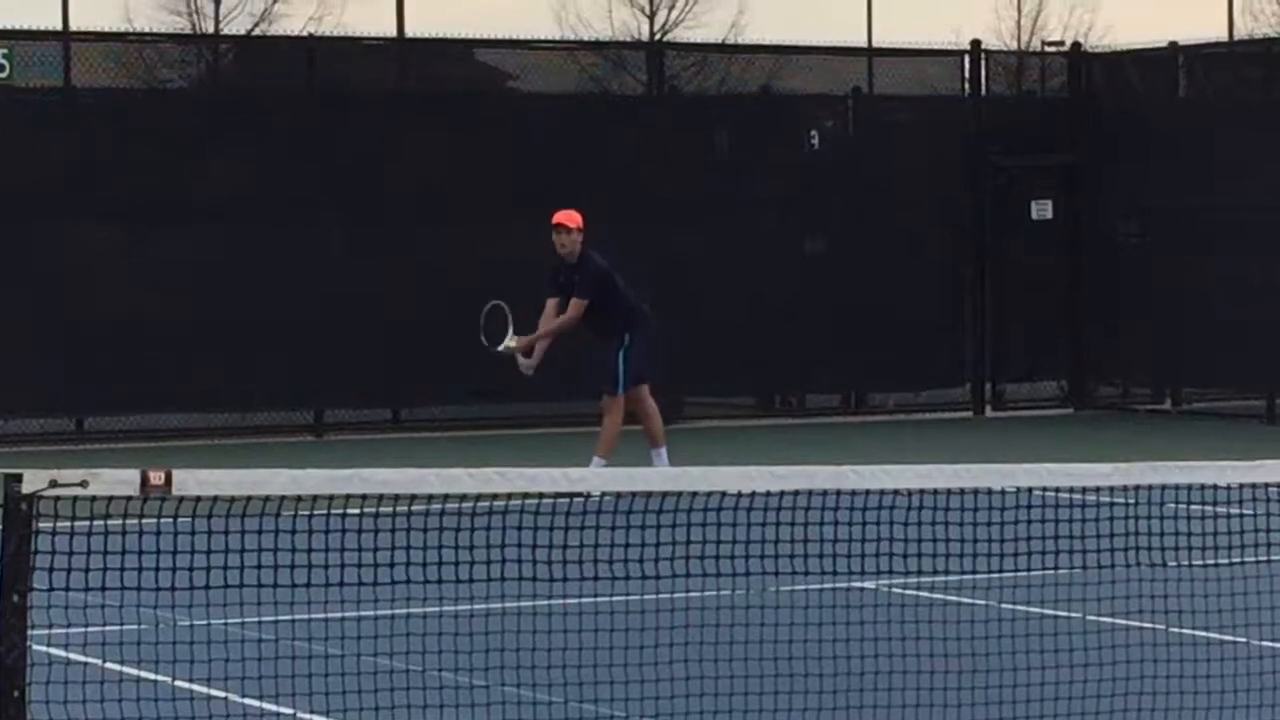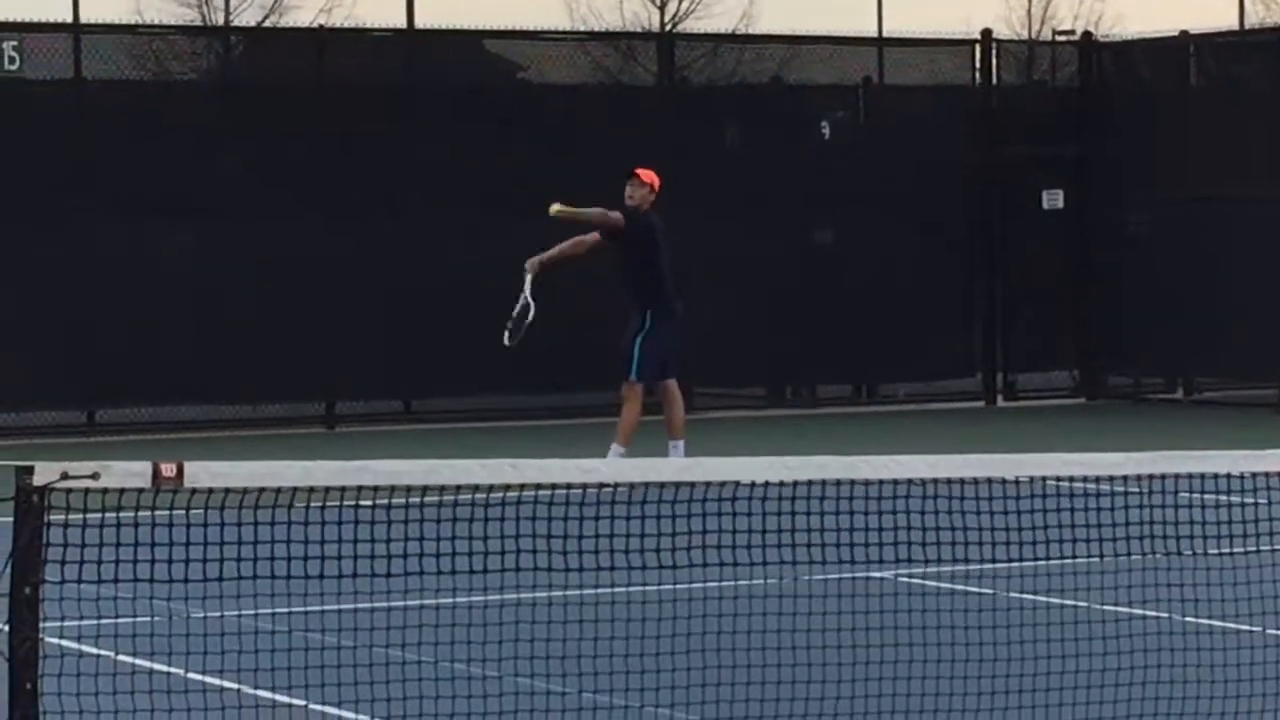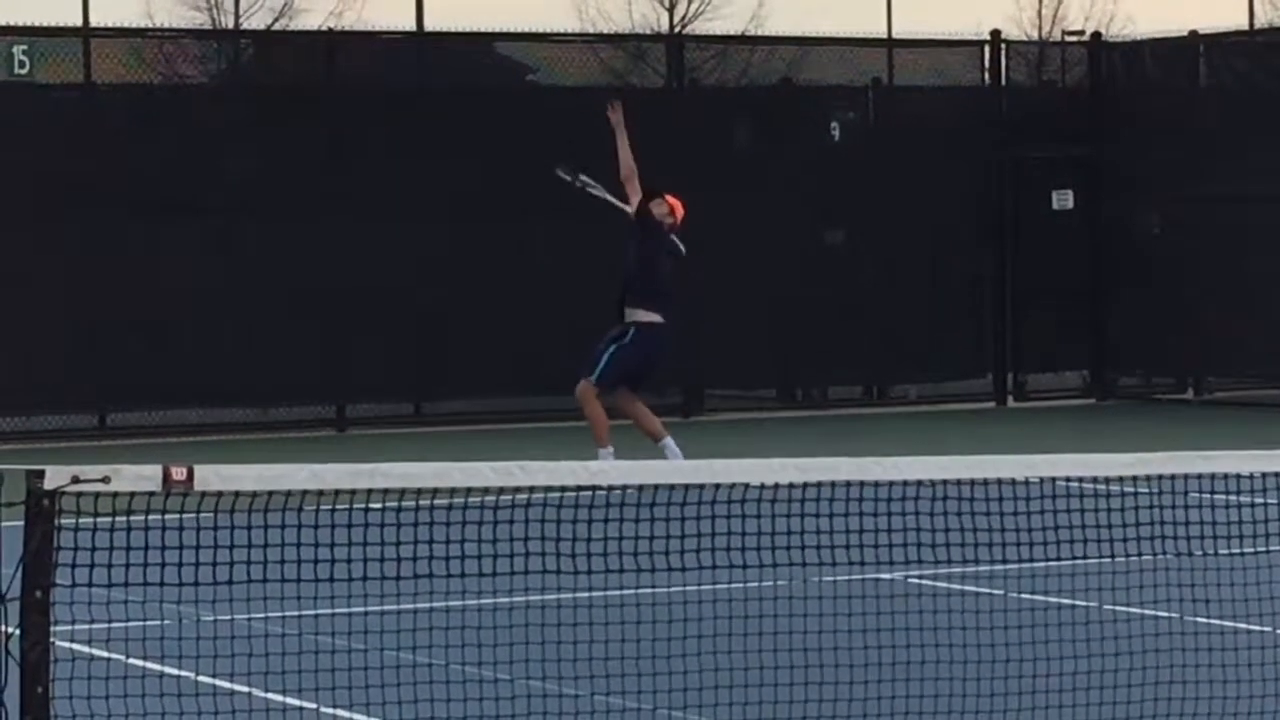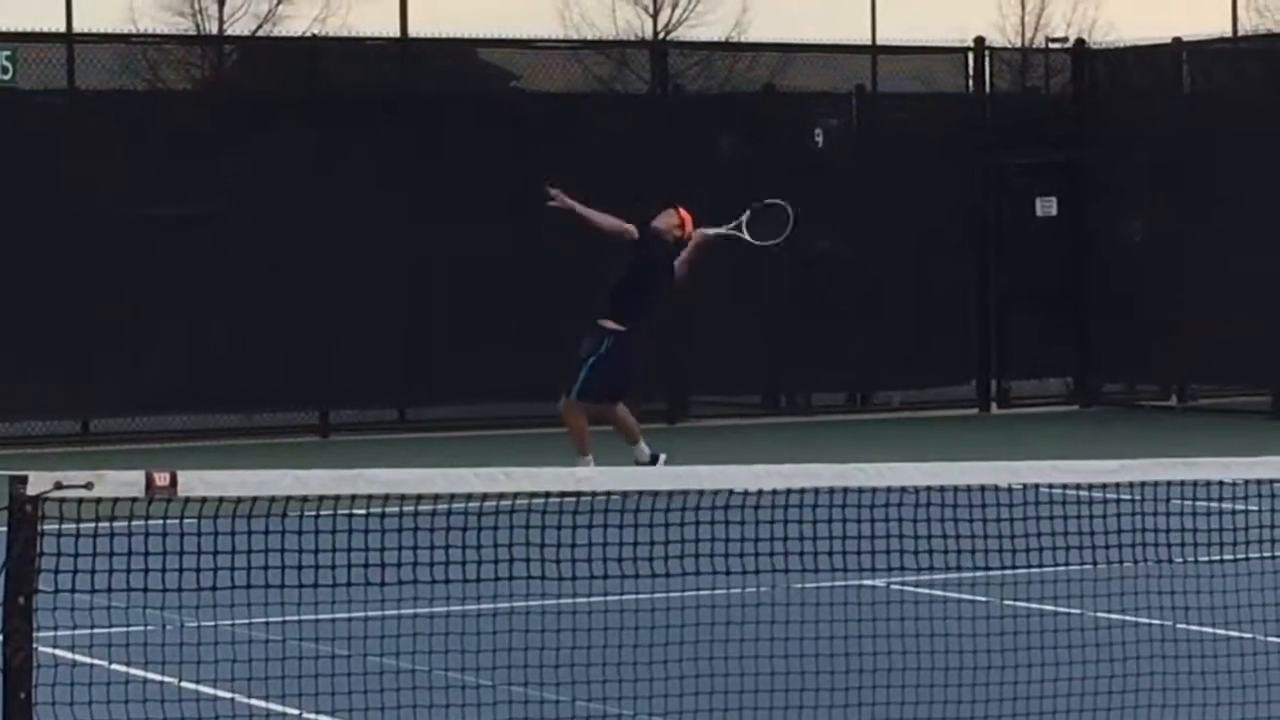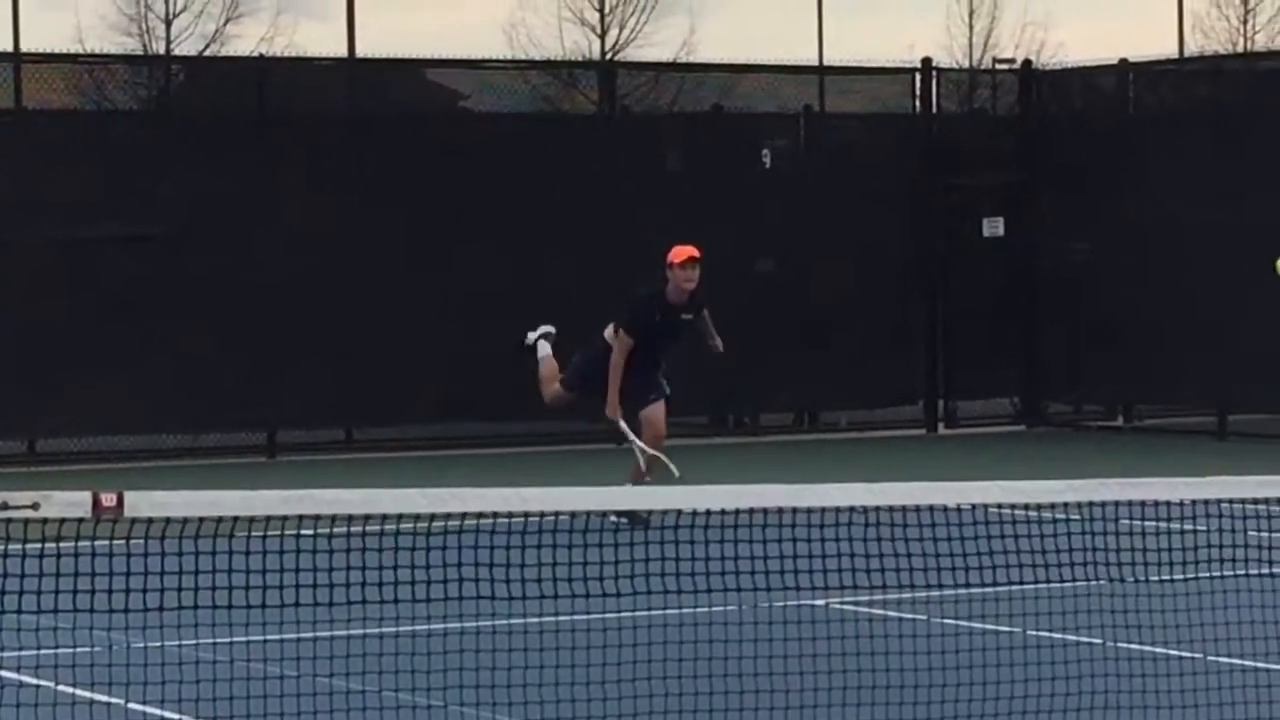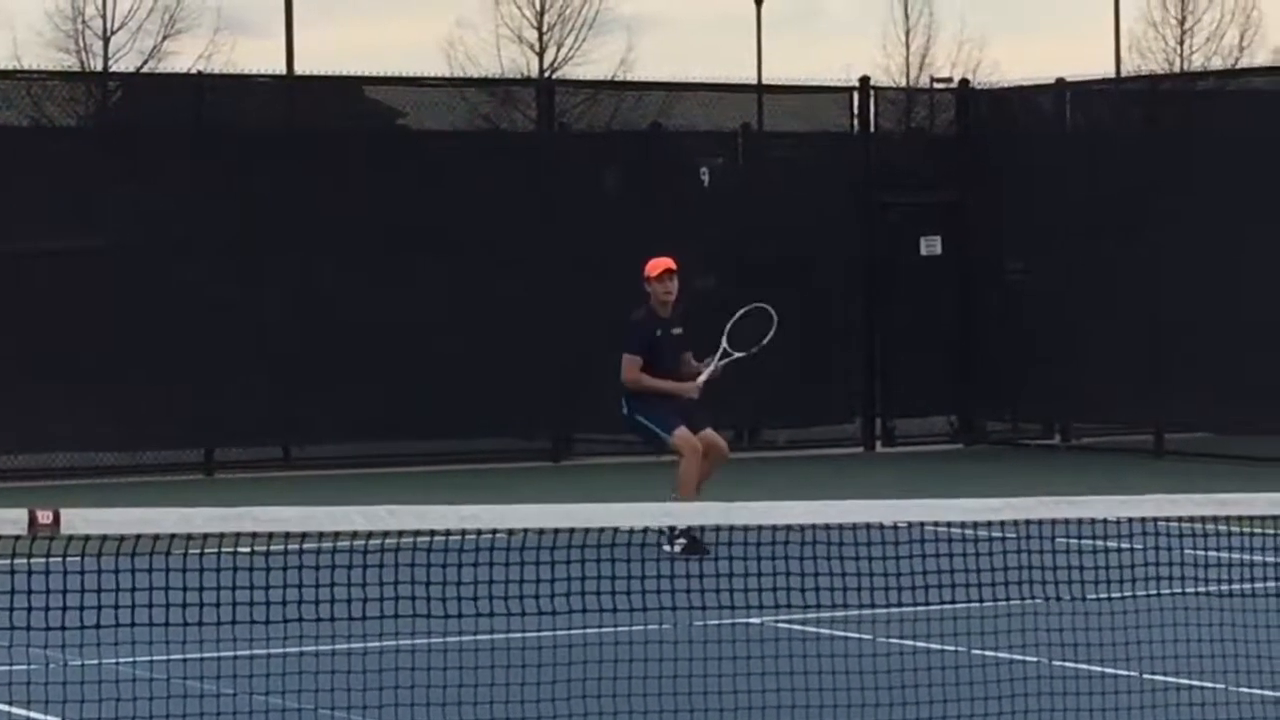
dt=0.5s
person 1, frame 1
left shoulder: (592, 267)
right shoulder: (559, 271)
left elbow: (571, 318)
right elbow: (550, 315)
left wrist: (531, 340)
right wrist: (536, 354)
left hip: (630, 330)
right hip: (619, 331)
left knee: (613, 401)
right knee: (639, 396)
left ankle: (595, 471)
right ankle: (661, 465)
person 1, frame 2
left shoulder: (646, 222)
right shoulder: (623, 224)
left elbow: (606, 216)
right elbow: (584, 242)
left wrist: (568, 212)
right wrist: (544, 258)
left hip: (654, 315)
right hip: (659, 314)
left knee: (632, 391)
right knee: (667, 386)
left ankle: (612, 463)
right ankle: (677, 458)
person 1, frame 3
left shoulder: (651, 233)
right shoulder: (666, 244)
left elbow: (629, 178)
left wrist: (619, 127)
left hip: (639, 330)
right hip: (650, 331)
left knee: (586, 391)
right knee: (625, 399)
left ankle: (607, 462)
right ankle: (676, 457)
person 1, frame 4
left shoulder: (656, 246)
right shoulder: (670, 261)
left elbow: (616, 227)
right elbow: (681, 268)
left wrist: (572, 205)
left hip: (610, 336)
right hip: (610, 334)
left knee: (572, 406)
right knee: (607, 404)
right ankle: (645, 456)
person 1, frame 5
left shoulder: (694, 299)
right shoulder: (645, 306)
right elbow: (620, 351)
left wrist: (713, 336)
right wrist: (611, 399)
left hip: (647, 368)
right hip: (611, 354)
left knee: (656, 433)
right knee: (552, 395)
right ankle: (544, 341)
person 1, frame 6
left shoulder: (676, 322)
right shoulder: (641, 324)
left elbow: (684, 364)
right elbow: (629, 378)
left wrist: (701, 369)
right wrist: (676, 387)
left hip: (673, 399)
right hip: (642, 403)
left knee: (718, 449)
right knee: (691, 447)
right ankle: (680, 531)
